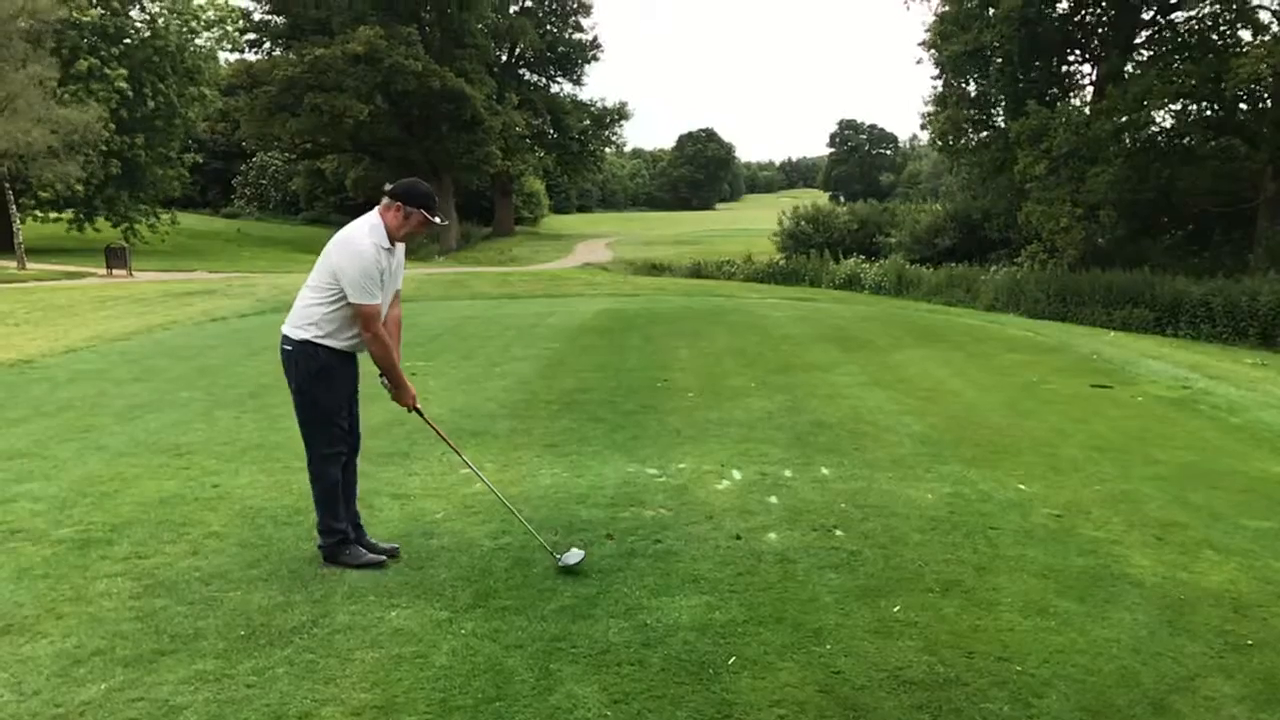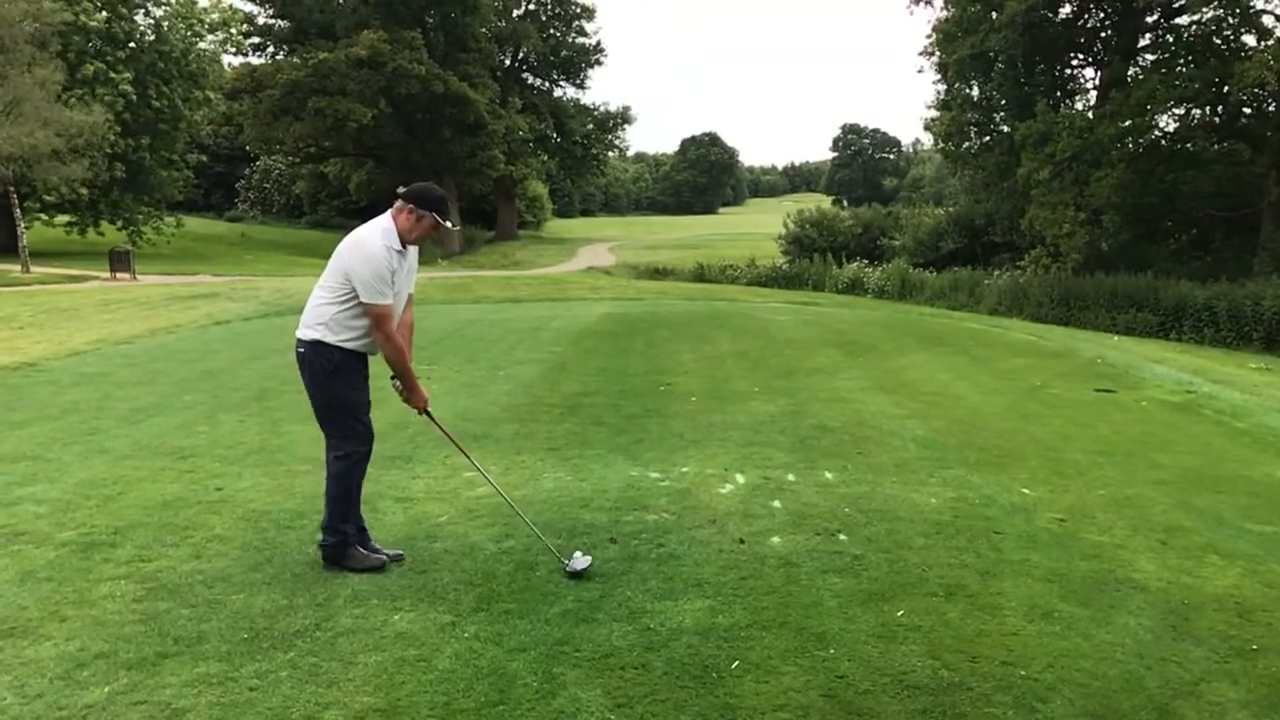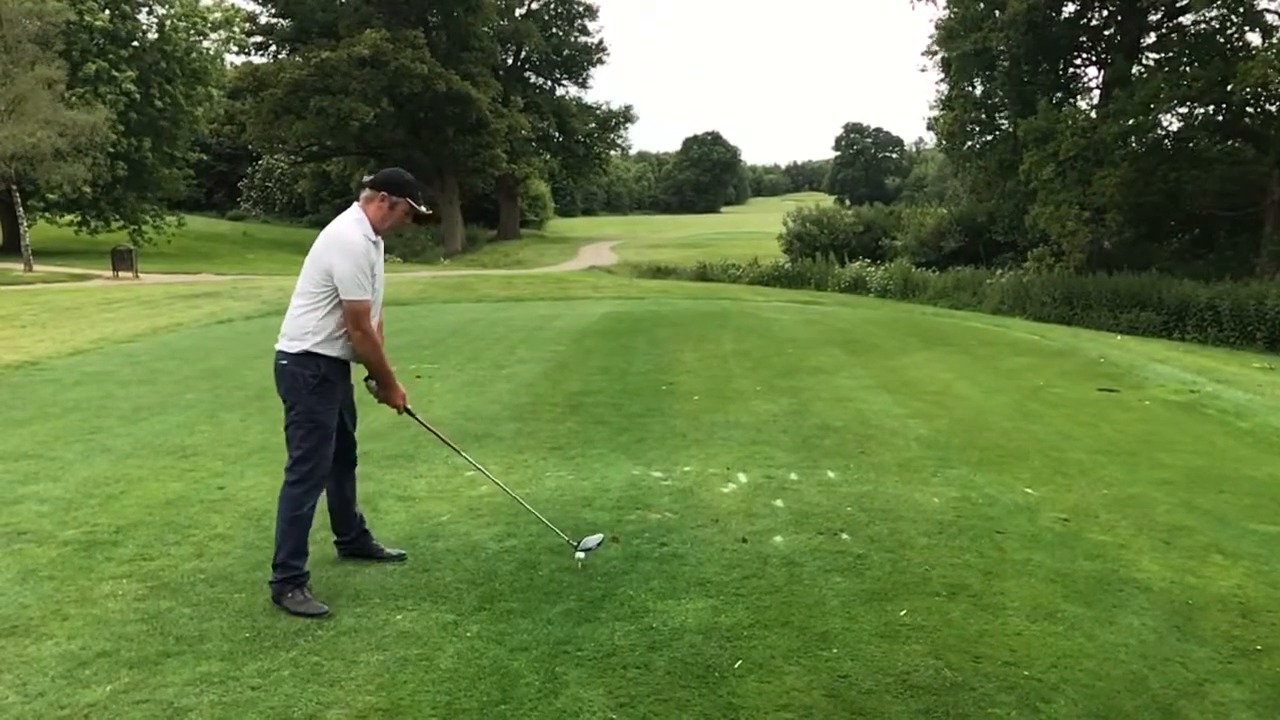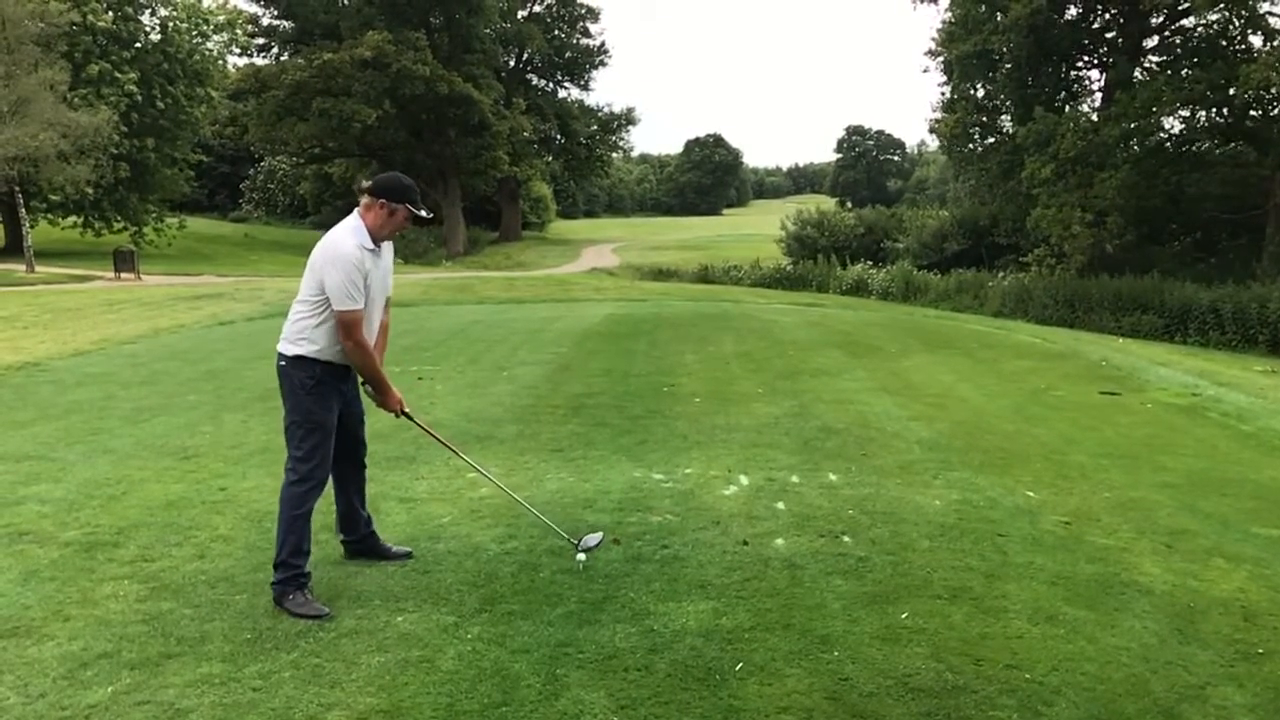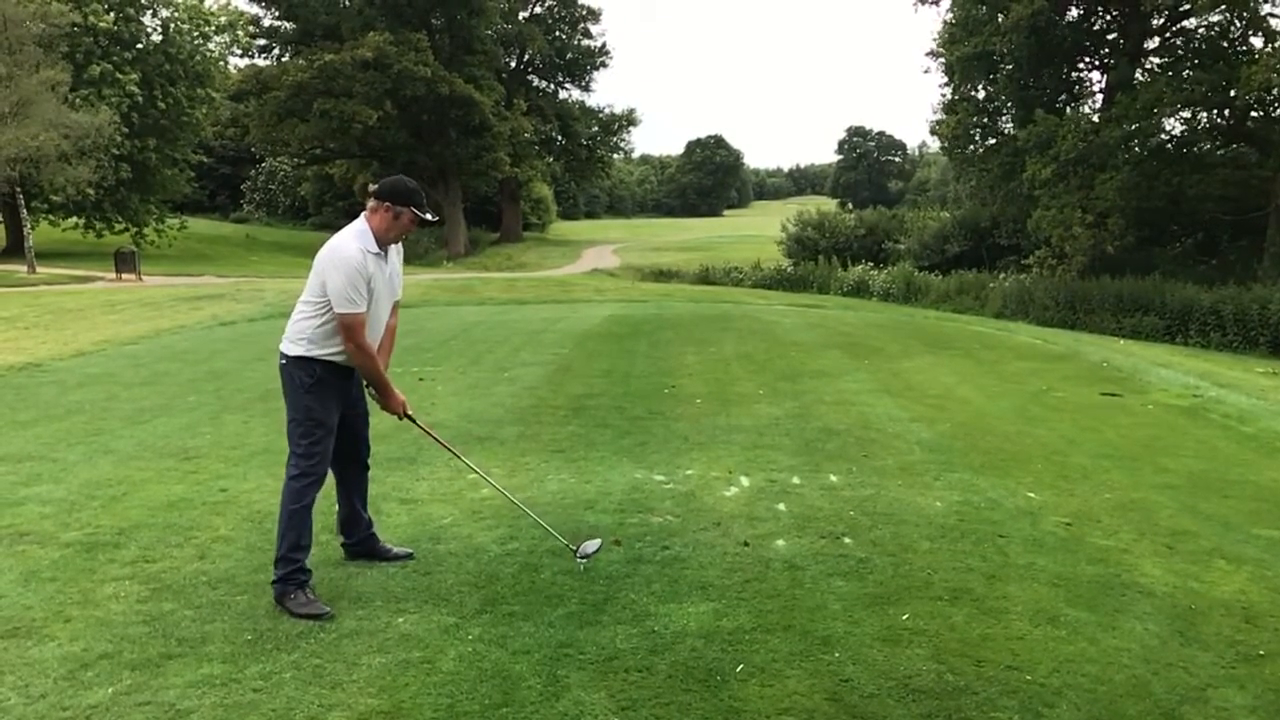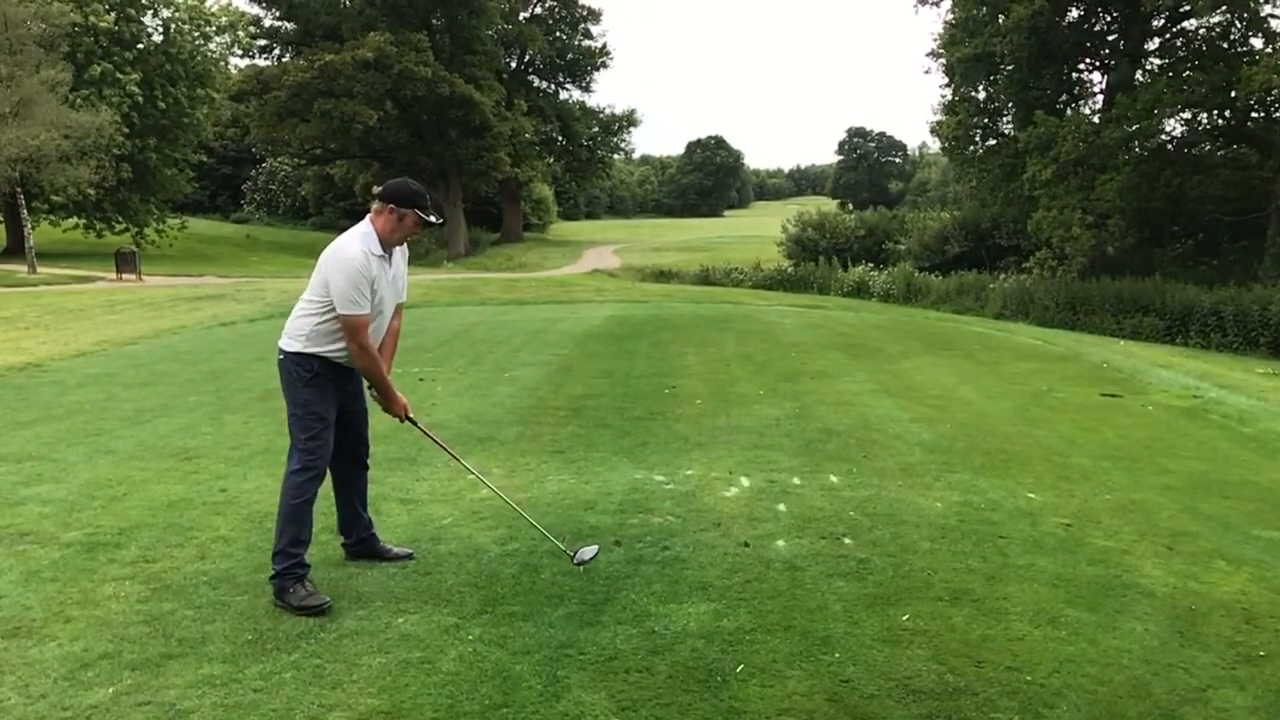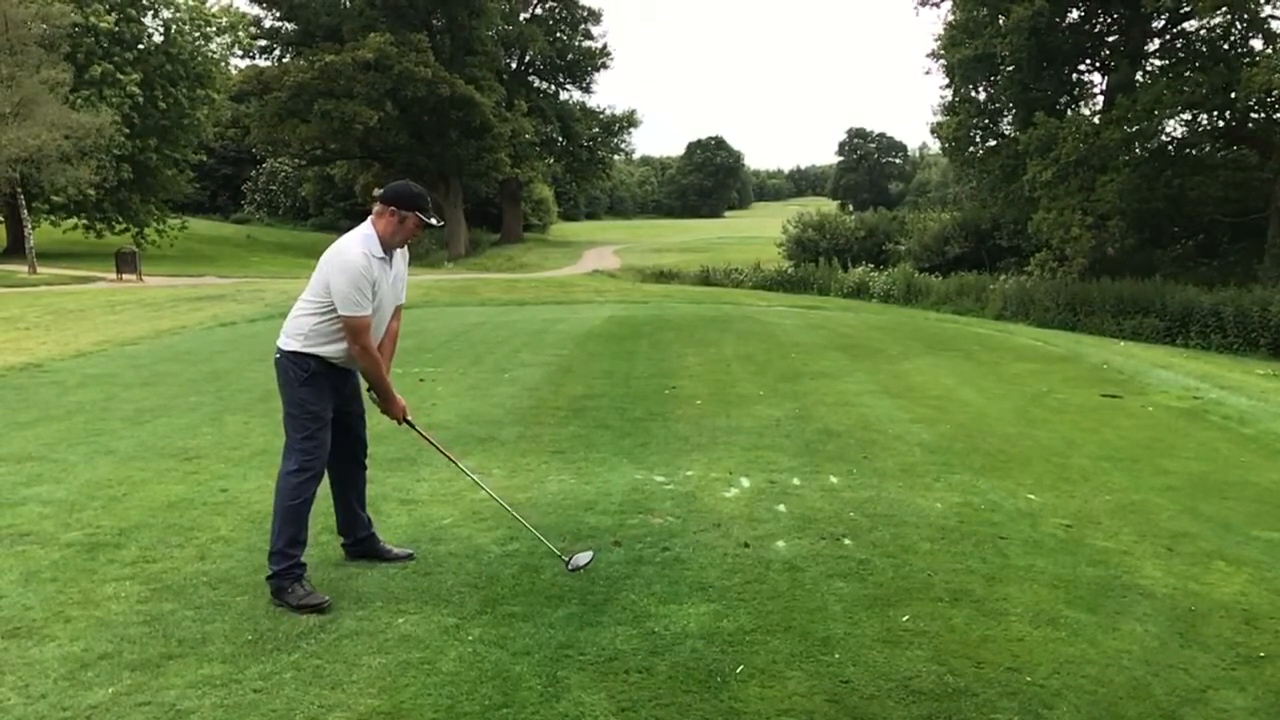
dt=0.7s
person 1, frame 1
left shoulder: (393, 242)
right shoulder: (361, 247)
left elbow: (392, 309)
right elbow: (372, 330)
left wrist: (396, 372)
right wrist: (399, 384)
left hip: (337, 351)
right hip: (312, 350)
left knee: (346, 445)
right knee: (328, 448)
left ankle: (349, 532)
right ankle: (335, 542)
person 1, frame 2
left shoulder: (407, 246)
right shoulder: (373, 249)
left elbow: (404, 312)
right elbow: (383, 331)
left wrist: (405, 375)
right wrist: (411, 385)
left hip: (349, 352)
right hip: (326, 351)
left knee: (353, 444)
right knee: (352, 444)
left ankle: (352, 536)
right ankle: (336, 544)
person 1, frame 3
left shoulder: (369, 236)
right shoulder: (351, 241)
left elbow: (372, 318)
right elbow: (359, 329)
left wrist: (381, 375)
right wrist: (389, 383)
left hip: (330, 363)
right hip: (307, 364)
left knee: (341, 457)
right knee: (309, 469)
left ankle: (352, 538)
right ankle: (287, 579)
person 1, frame 4
left shoulder: (382, 244)
right shoulder: (345, 251)
left elbow: (380, 313)
right elbow: (352, 337)
left wrist: (377, 375)
right wrist: (384, 388)
left hip: (339, 366)
right hip: (308, 366)
left knee: (351, 456)
right knee: (308, 470)
left ankle: (359, 538)
right ankle: (289, 581)
person 1, frame 5
left shoulder: (391, 248)
right shoulder: (348, 255)
left elbow: (389, 315)
right elbow: (355, 340)
left wrist: (380, 377)
right wrist: (387, 391)
left hip: (345, 367)
right hip: (310, 366)
left knee: (355, 458)
right knee: (308, 468)
left ankle: (359, 539)
right ankle: (290, 581)
person 1, frame 6
left shoulder: (397, 251)
right shoulder: (352, 257)
left elbow: (392, 318)
right elbow: (359, 342)
left wrist: (383, 378)
right wrist: (389, 394)
left hip: (343, 365)
right hip: (309, 362)
left knee: (353, 455)
right knee: (309, 462)
left ankle: (359, 539)
right ankle: (288, 576)
person 1, frame 7
left shoulder: (397, 253)
right shoulder: (354, 258)
left elbow: (390, 320)
right elbow: (361, 343)
left wrist: (382, 381)
right wrist: (388, 397)
left hip: (340, 365)
right hip: (306, 362)
left knee: (351, 455)
right knee: (306, 463)
left ankle: (359, 539)
right ankle: (285, 575)
